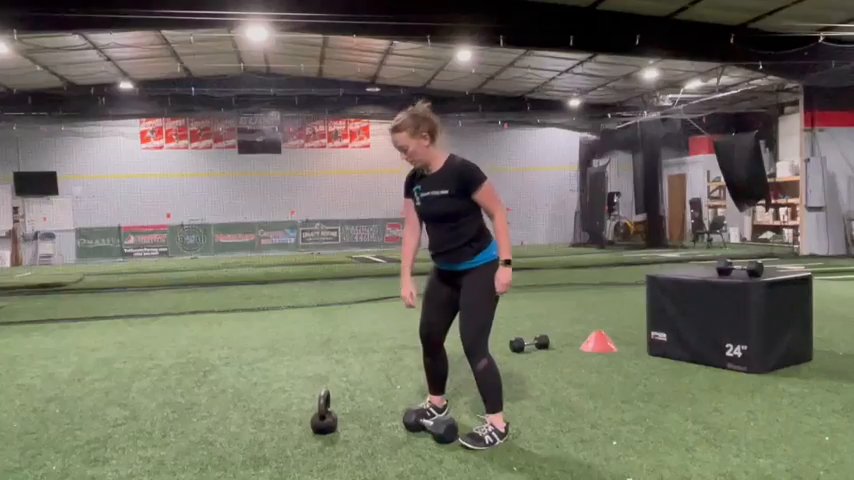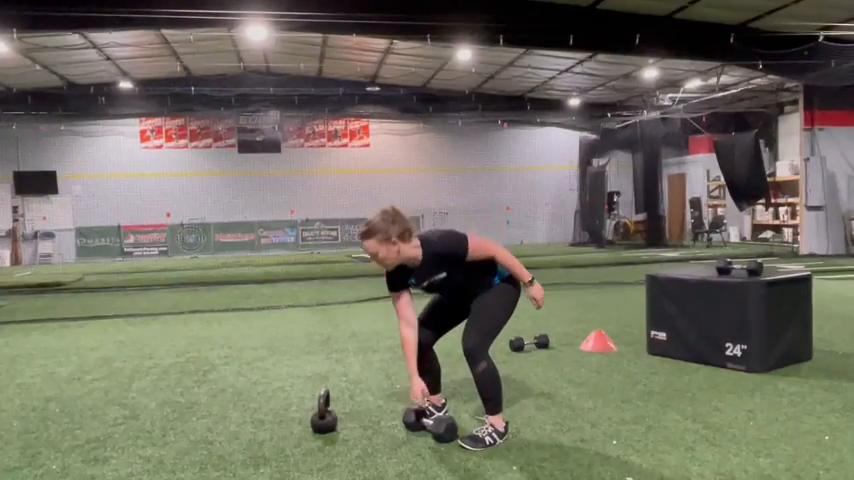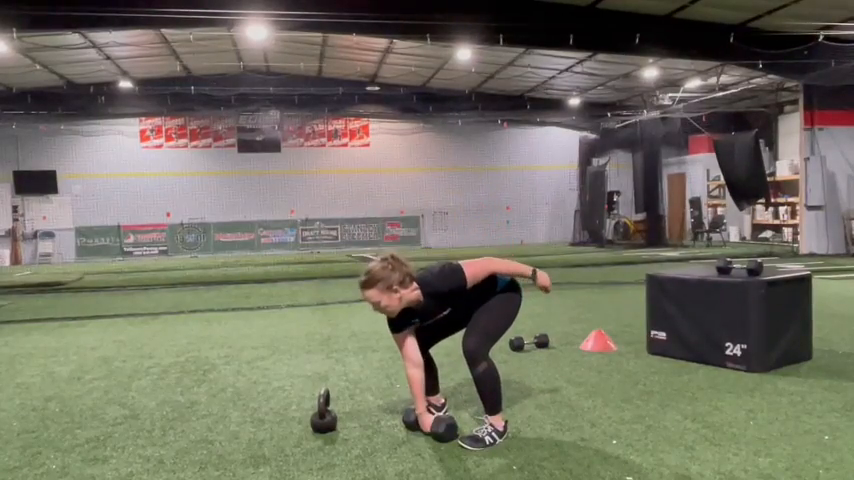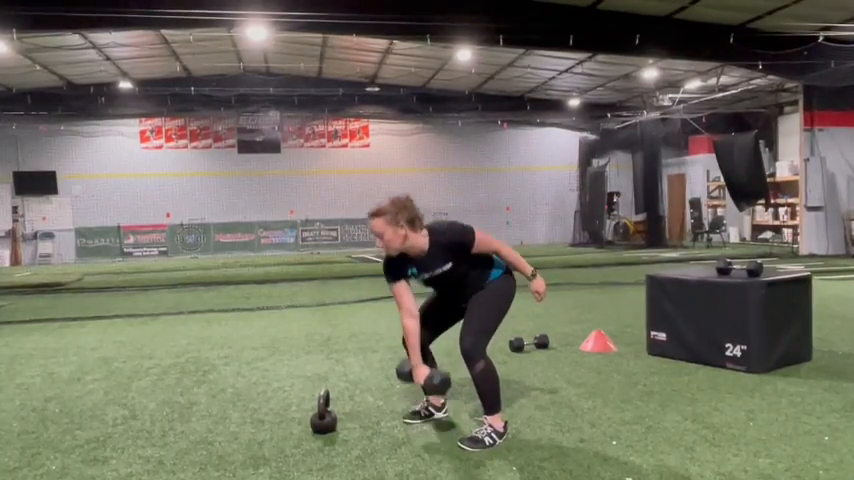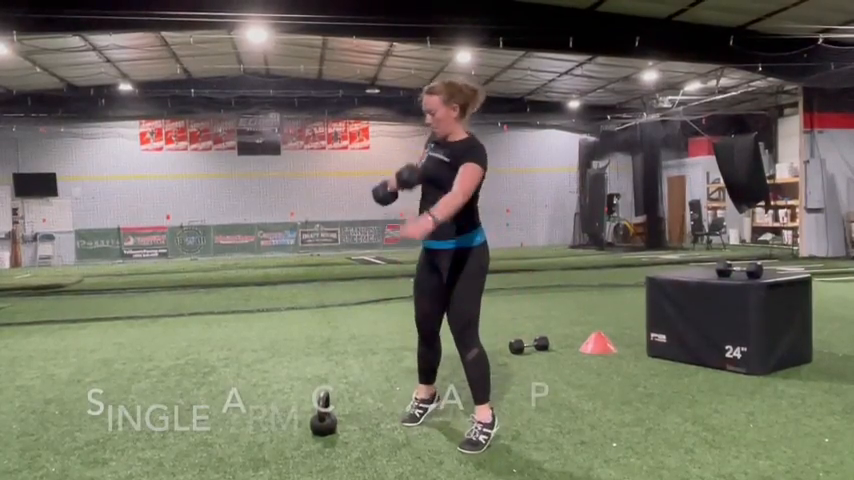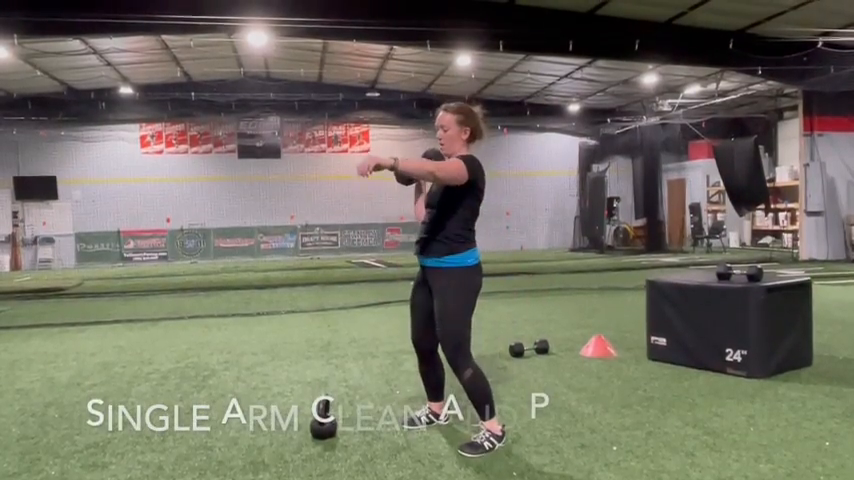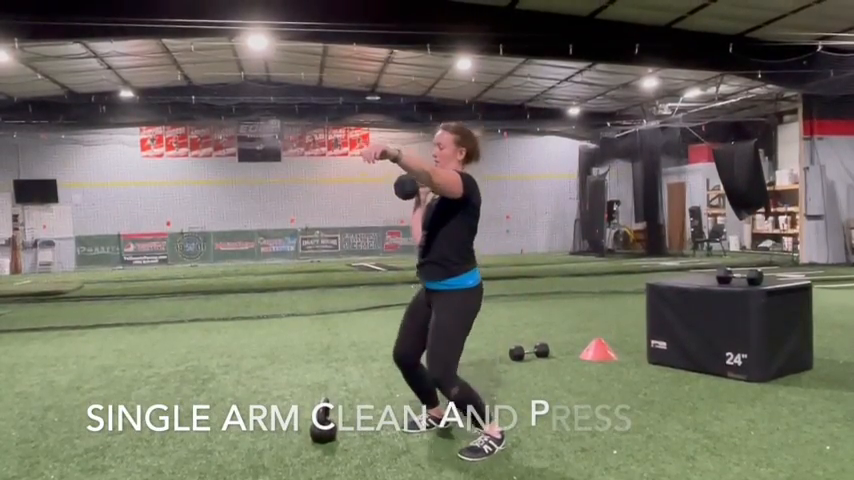
dt=0.5s
person 1, frame 1
left shoulder: (462, 171)
right shoulder: (413, 181)
left elbow: (498, 214)
right elbow: (412, 230)
left wrist: (505, 263)
right wrist: (406, 278)
left hip: (479, 270)
right hip: (444, 272)
left knee: (473, 344)
right knee: (429, 336)
left ankle: (497, 424)
right ankle: (437, 403)
person 1, frame 2
left shoulder: (441, 245)
right shoulder: (397, 274)
left elbow: (495, 250)
right elbow: (409, 327)
left wrist: (529, 283)
right wrist: (415, 378)
left hip: (498, 285)
left knee: (473, 345)
right knee: (423, 338)
left ankle: (497, 425)
right ankle: (436, 403)
person 1, frame 3
left shoulder: (439, 282)
right shoulder: (400, 316)
left elbow: (488, 264)
right elbow: (413, 364)
left wrist: (534, 274)
right wrist: (421, 412)
left hip: (501, 294)
left knee: (473, 348)
right knee: (417, 343)
left ankle: (497, 424)
right ankle: (435, 402)
person 1, frame 4
left shoulder: (449, 236)
right shoulder: (395, 262)
left elbow: (496, 246)
right elbow: (409, 314)
left wrist: (532, 275)
right wrist: (418, 365)
left hip: (492, 285)
left knee: (470, 345)
right knee: (413, 346)
left ankle: (497, 425)
right ankle: (435, 403)
person 1, frame 5
left shoulder: (472, 150)
right shoulder: (436, 141)
left elbow: (459, 194)
right elbow: (420, 174)
left wrist: (429, 219)
right wrist: (397, 180)
left hip: (465, 252)
right hip: (431, 252)
left knee: (464, 333)
right knee: (425, 327)
left ankle: (485, 417)
right ankle: (426, 395)
person 1, frame 6
left shoulder: (469, 167)
right shoulder: (444, 173)
left elbow: (433, 170)
right elbow: (424, 215)
left wrist: (387, 162)
right wrist: (419, 183)
left hip: (458, 272)
right hip: (429, 270)
left knee: (456, 351)
right knee: (423, 344)
left ankle: (493, 428)
right ankle: (436, 410)
person 1, frame 7
left shoulder: (463, 185)
right shoulder: (441, 195)
left elbow: (428, 172)
right elbow: (420, 237)
left wrist: (392, 153)
right wrist: (418, 200)
left hip: (458, 293)
right hip: (431, 290)
left knee: (442, 371)
right knee: (404, 355)
left ankle: (492, 432)
right ankle: (435, 414)
